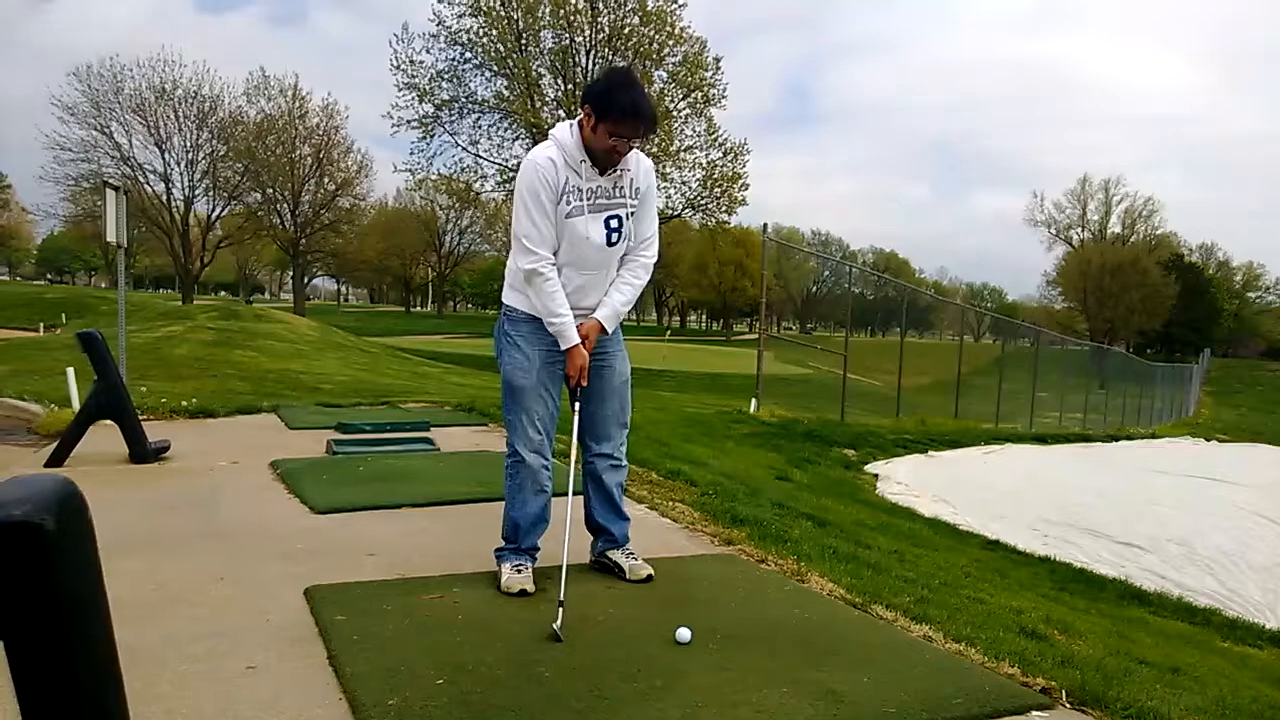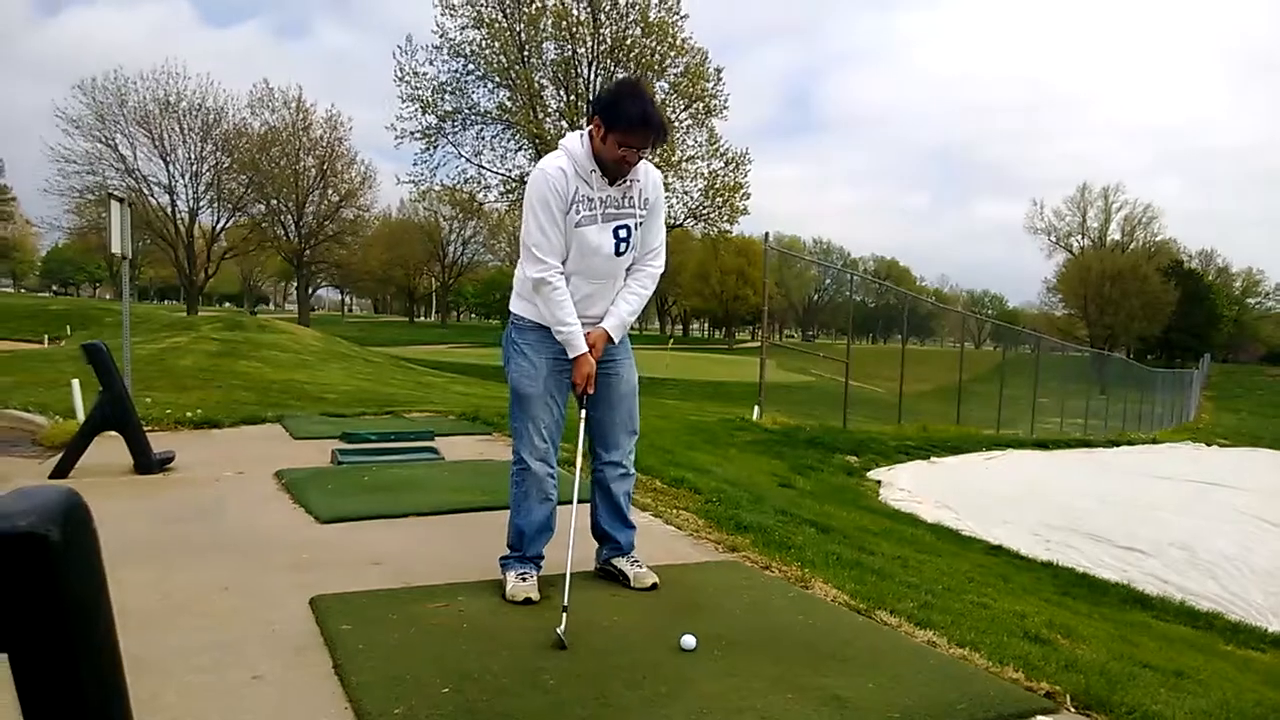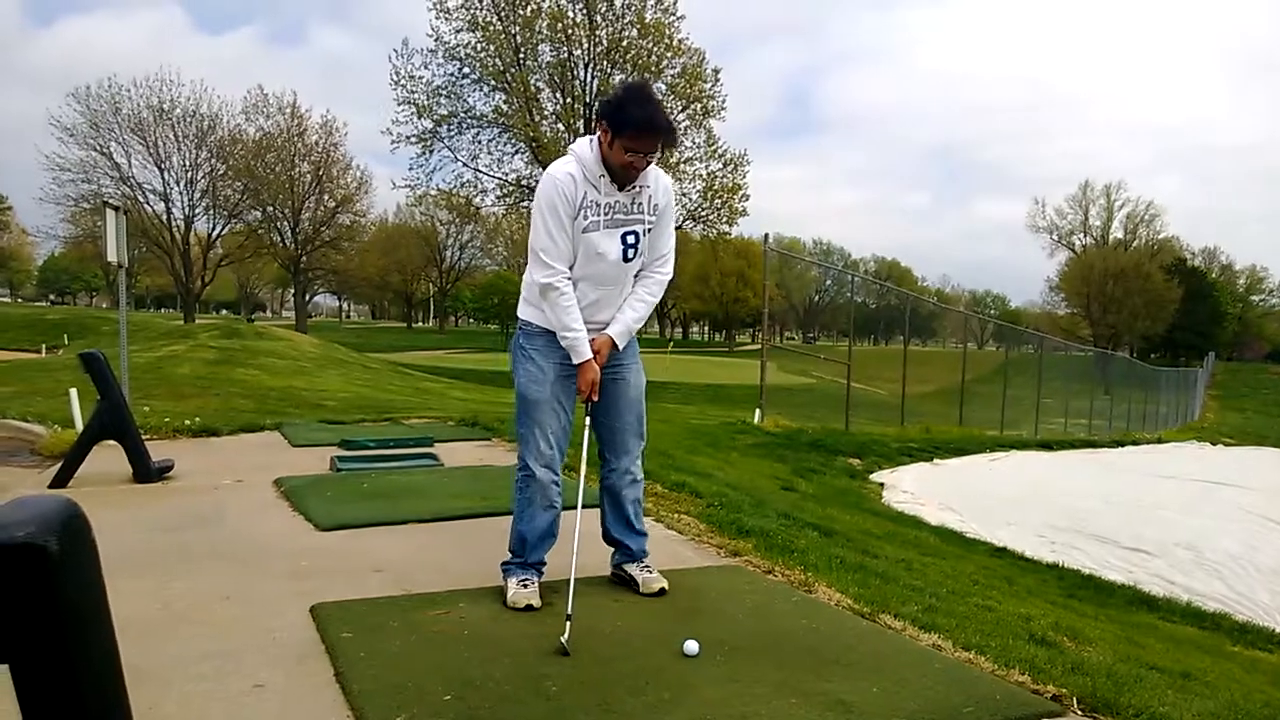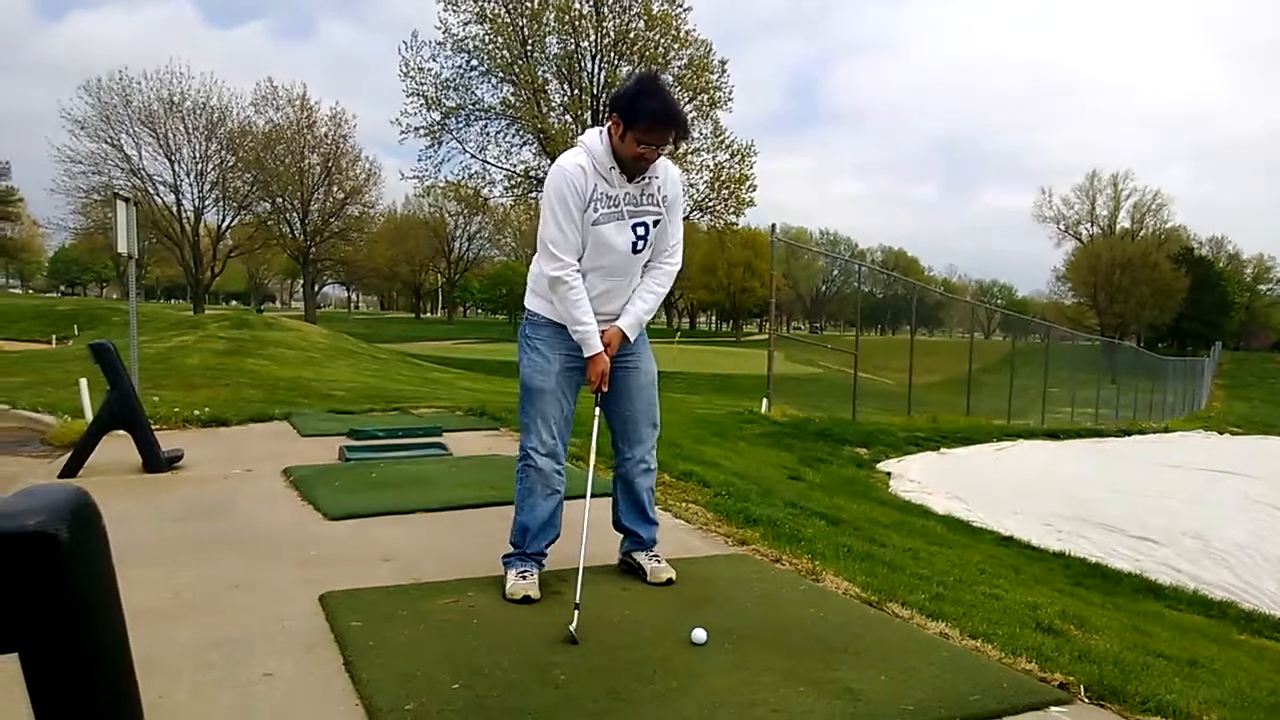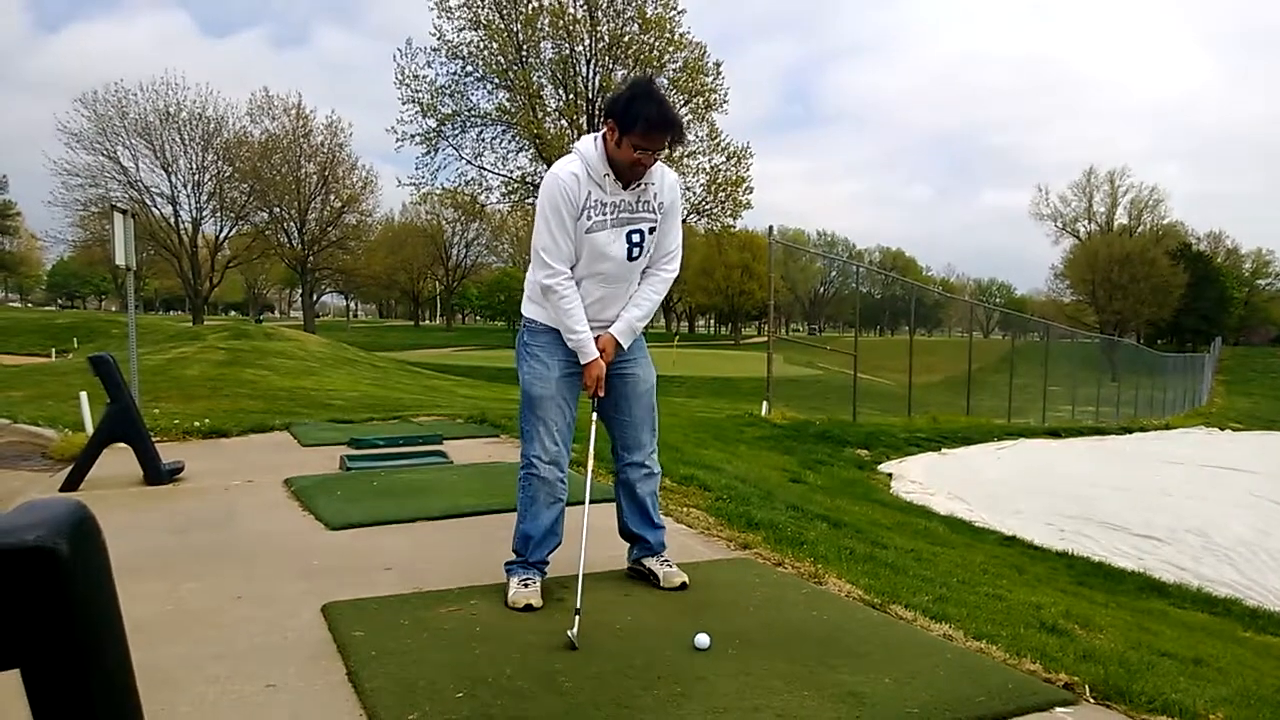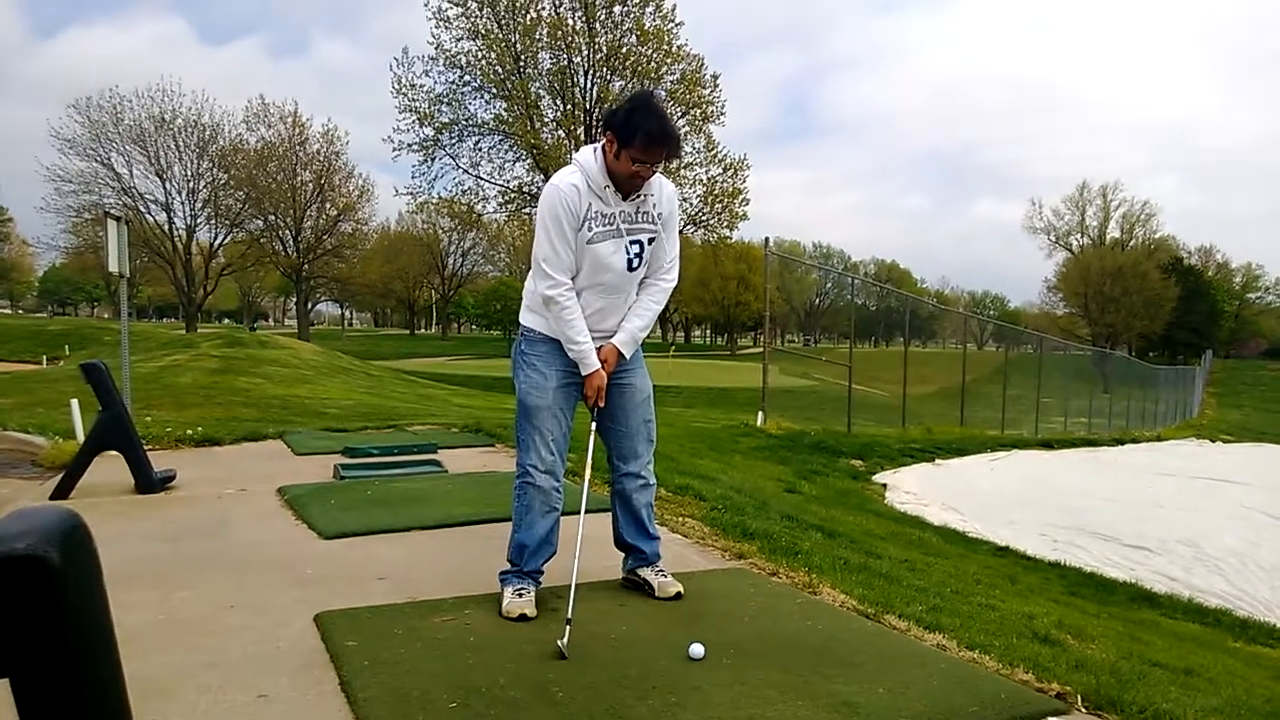
dt=0.3s
person 1, frame 1
left shoulder: (641, 171)
right shoulder: (543, 165)
left elbow: (642, 256)
right elbow: (534, 263)
left wrist: (600, 322)
right wrist: (568, 339)
left hip: (601, 324)
right hip: (535, 322)
left knee: (609, 445)
right knee: (531, 448)
left ankle: (612, 544)
right ankle: (518, 553)
person 1, frame 2
left shoulder: (649, 182)
right shoulder: (553, 175)
left elbow: (648, 266)
right elbow: (543, 271)
left wrist: (606, 331)
right wrist: (576, 348)
left hip: (609, 333)
right hip: (542, 330)
left knee: (617, 453)
right knee: (536, 455)
left ankle: (616, 551)
right ankle: (522, 561)
person 1, frame 3
left shoulder: (659, 187)
right shoulder: (562, 180)
left elbow: (657, 272)
right elbow: (551, 277)
left wrist: (612, 337)
right wrist: (581, 355)
left hip: (617, 338)
right hip: (548, 336)
left knee: (625, 459)
right knee: (541, 460)
left ankle: (630, 556)
right ankle: (524, 567)
person 1, frame 4
left shoulder: (669, 179)
right shoulder: (572, 171)
left elbow: (666, 262)
right elbow: (561, 269)
left wrist: (622, 330)
right wrist: (592, 346)
left hip: (626, 329)
right hip: (557, 326)
left knee: (638, 447)
right knee: (543, 450)
left ankle: (639, 544)
right ankle: (524, 558)
person 1, frame 5
left shoulder: (665, 185)
right shoulder: (565, 179)
left elbow: (662, 269)
right elbow: (552, 275)
left wrist: (616, 336)
right wrist: (586, 352)
left hip: (623, 335)
right hip: (554, 333)
left knee: (639, 452)
right knee: (545, 459)
left ankle: (647, 551)
right ankle: (527, 567)
person 1, frame 6
left shoulder: (663, 195)
right shoulder: (566, 189)
left elbow: (661, 278)
right elbow: (554, 286)
left wrist: (618, 346)
right wrist: (588, 362)
left hip: (621, 345)
right hip: (552, 342)
left knee: (636, 462)
right knee: (541, 468)
left ankle: (642, 560)
right ankle: (522, 576)
